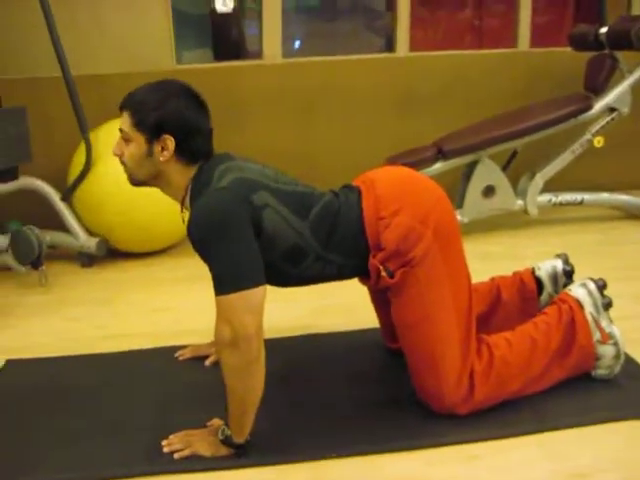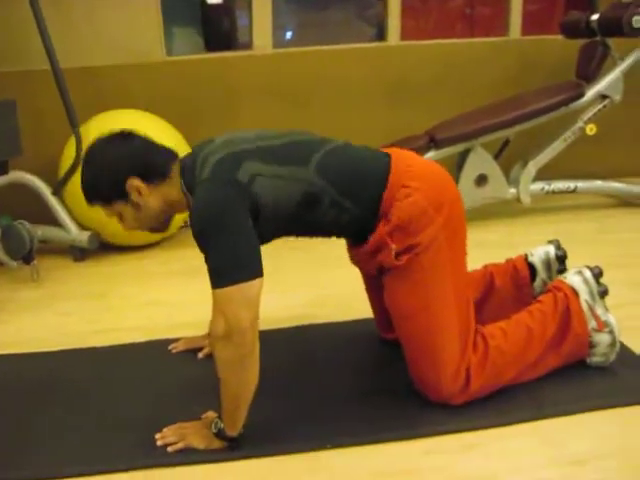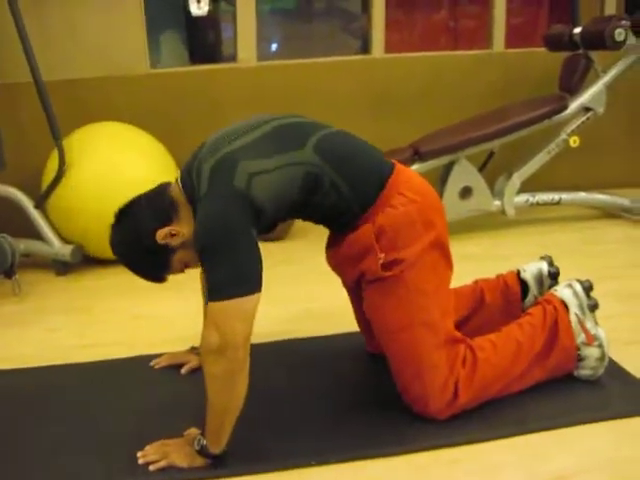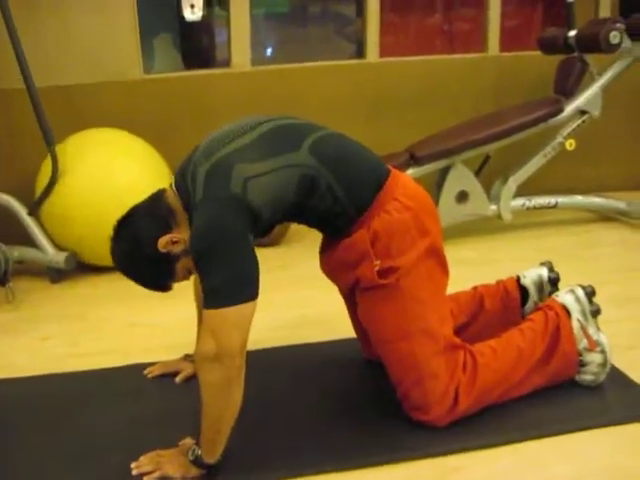
dt=0.5s
person 1, frame 1
left shoulder: (214, 213)
right shoulder: (216, 177)
left elbow: (245, 337)
left wrist: (232, 437)
right wrist: (223, 340)
left hip: (404, 224)
right hip: (388, 199)
left knee: (452, 388)
right knee: (405, 339)
left ankle: (576, 320)
right ankle: (538, 286)
person 1, frame 2
left shoulder: (212, 203)
right shoulder: (203, 167)
left elbow: (239, 331)
left wrist: (224, 430)
right wrist: (220, 331)
left hip: (410, 207)
right hip: (393, 180)
left knee: (446, 376)
right knee: (399, 326)
left ankle: (571, 310)
right ankle: (530, 273)
person 1, frame 3
left shoulder: (220, 213)
right shoulder: (198, 179)
left elbow: (231, 345)
left wrist: (207, 448)
right wrist: (206, 348)
left hip: (395, 219)
right hip: (368, 214)
left knee: (435, 388)
right knee: (388, 338)
left ankle: (561, 320)
right ankle: (523, 287)
person 1, frame 4
left shoulder: (215, 219)
right shoulder: (191, 184)
left elbow: (226, 355)
right elbow: (212, 293)
right wrist: (199, 355)
left hip: (388, 225)
right hip: (360, 218)
left knee: (435, 393)
right knee: (386, 344)
left ankle: (563, 328)
right ankle: (522, 294)
